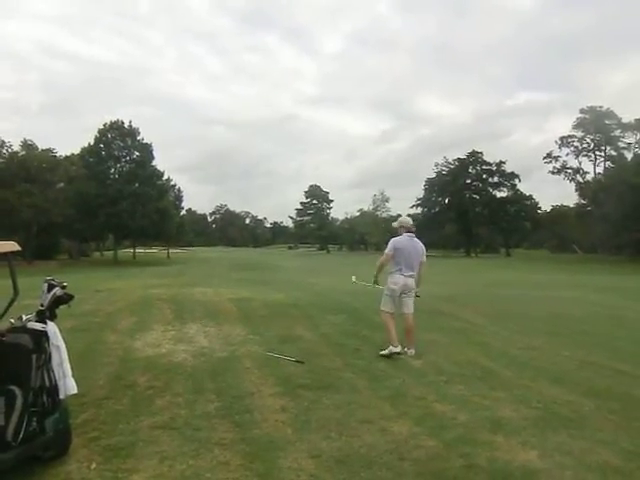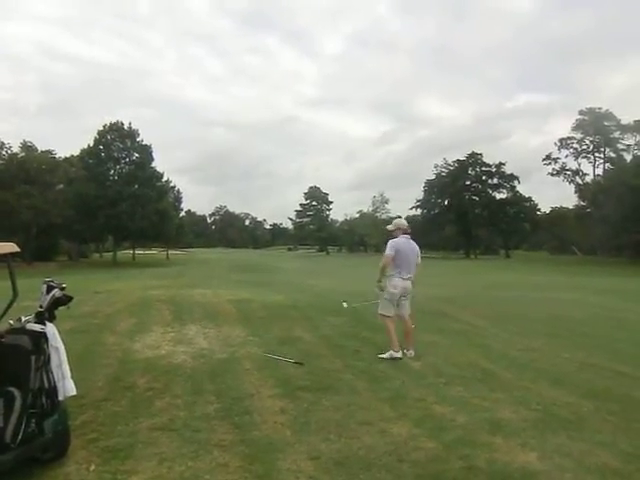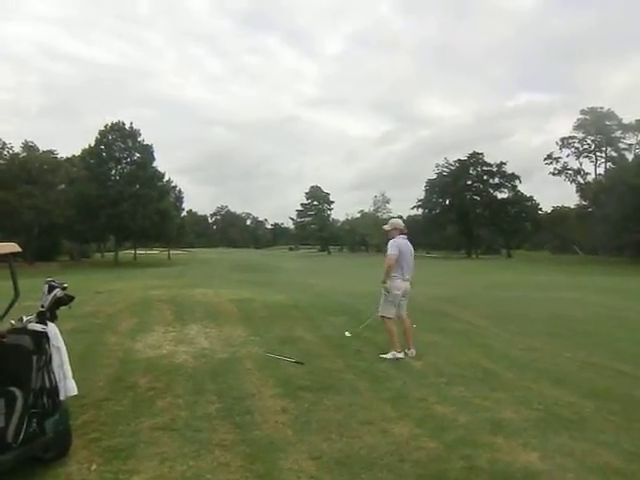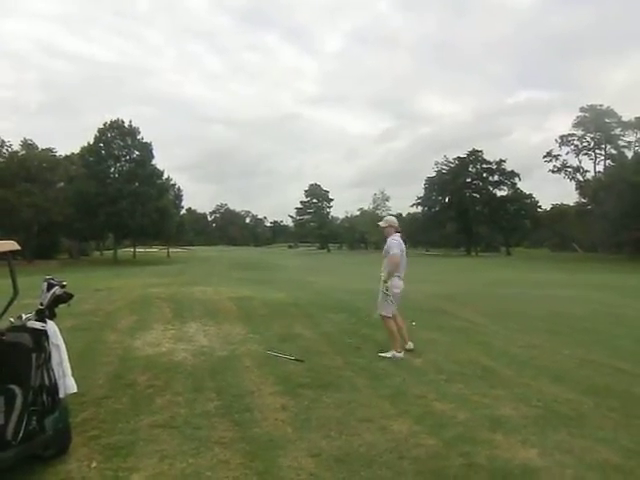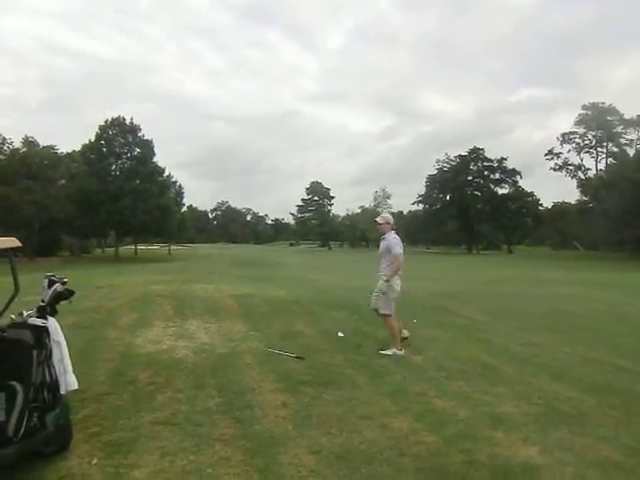
dt=0.1s
person 1, frame 1
left shoulder: (395, 241)
right shoulder: (420, 245)
left elbow: (383, 261)
right elbow: (420, 269)
left wrist: (376, 276)
right wrist: (417, 286)
left hip: (395, 280)
right hip: (410, 281)
left knee: (386, 312)
right knee: (408, 315)
left ankle: (395, 345)
right ankle: (410, 347)
person 1, frame 2
left shoulder: (394, 242)
right shoulder: (415, 246)
left elbow: (384, 263)
right elbow: (415, 269)
left wrist: (379, 280)
right wrist: (409, 282)
left hip: (393, 282)
right hip: (407, 283)
left knee: (386, 316)
right knee: (405, 317)
left ankle: (395, 350)
right ankle: (409, 349)
person 1, frame 3
left shoulder: (394, 243)
right shoulder: (409, 245)
left elbow: (389, 263)
left wrist: (384, 281)
left hip: (394, 283)
right hip: (405, 284)
left knee: (387, 317)
right knee: (403, 316)
left ankle: (397, 351)
right ankle: (410, 348)
person 1, frame 4
left shoulder: (393, 241)
right shoulder: (396, 242)
left elbow: (395, 262)
left wrist: (385, 281)
left hip: (391, 283)
right hip: (391, 282)
left knee: (386, 316)
right knee: (393, 314)
left ankle: (397, 350)
right ankle: (407, 342)
person 1, frame 5
left shoulder: (392, 239)
right shoulder: (385, 239)
left elbow: (399, 262)
left wrist: (387, 280)
left hip: (389, 281)
right hip: (385, 280)
left knee: (386, 314)
right knee: (376, 308)
left ankle: (397, 348)
right ankle: (401, 332)
